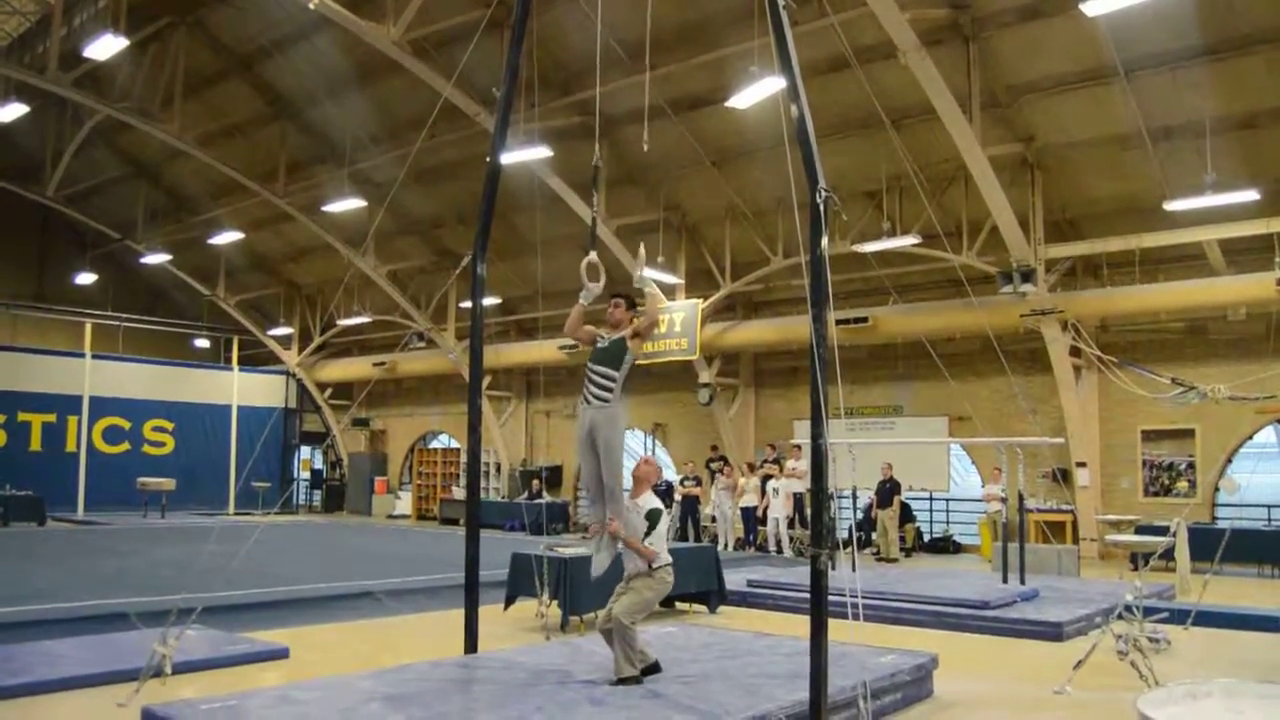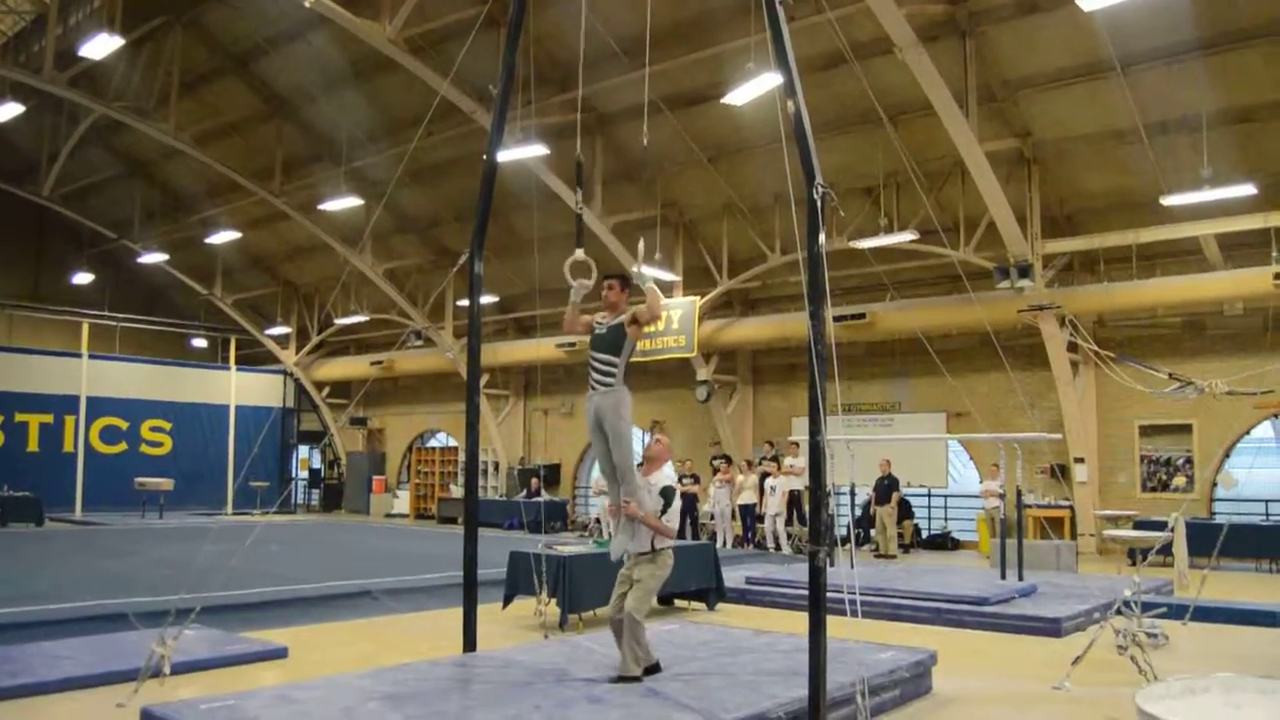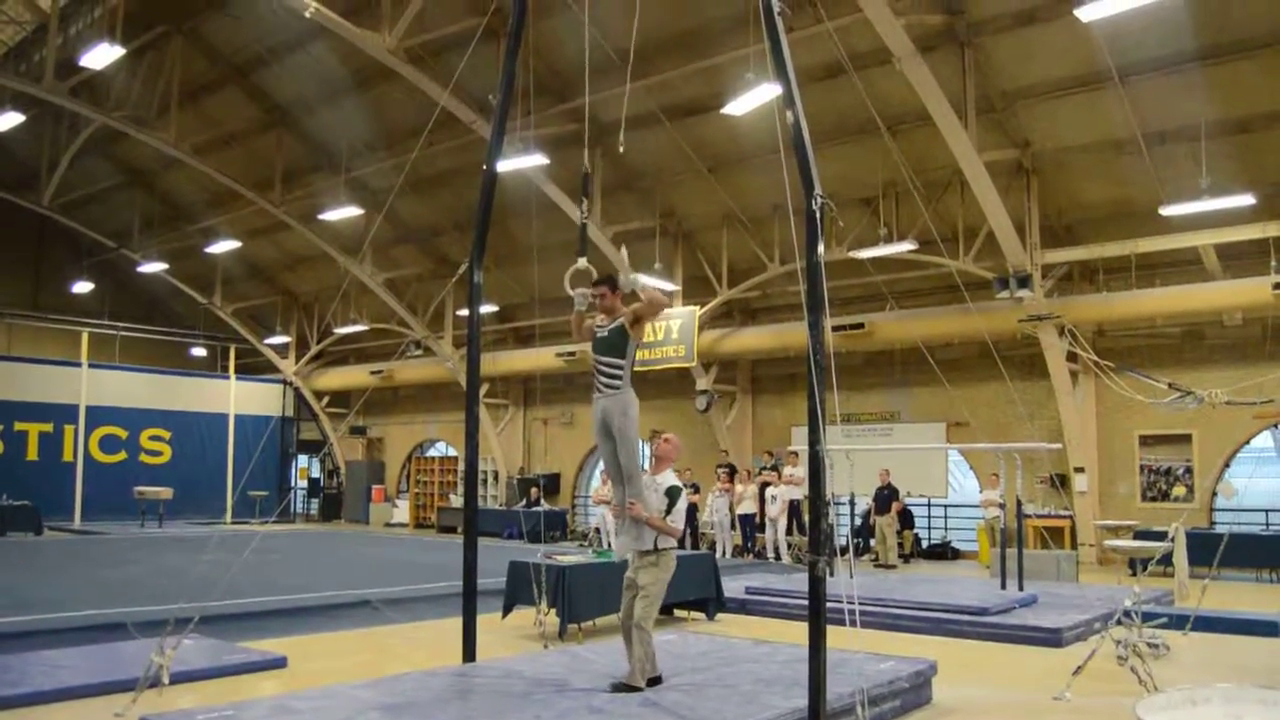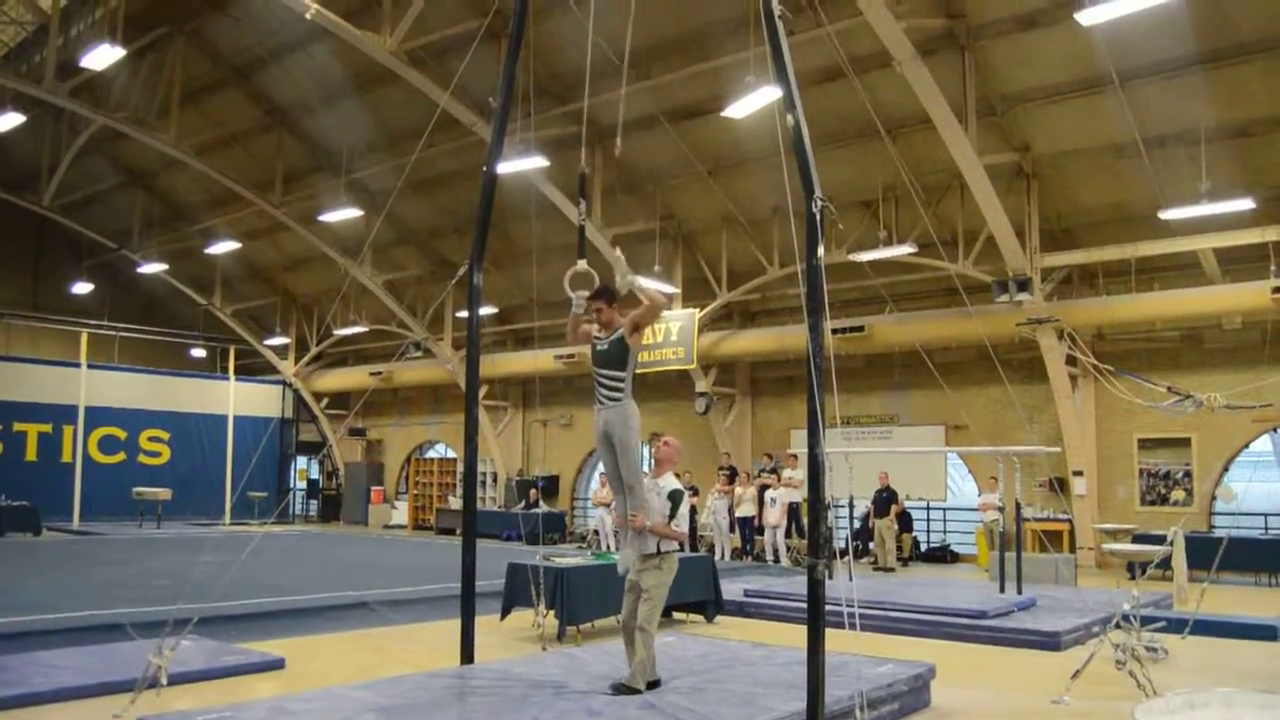
dt=0.3s
person 1, frame 1
left shoulder: (633, 333)
right shoulder: (597, 334)
left elbow: (653, 318)
right elbow: (570, 332)
left wrist: (647, 286)
right wrist: (585, 299)
left hip: (609, 414)
right hip: (585, 413)
left knee: (611, 481)
right knee: (591, 484)
left ankle: (610, 541)
right ankle: (600, 539)
person 1, frame 2
left shoulder: (632, 316)
right shoulder: (596, 319)
left elbow: (655, 313)
right elbow: (568, 327)
left wrist: (646, 282)
right wrist: (576, 297)
left hip: (614, 398)
right hip: (592, 399)
left knee: (623, 465)
right knee: (606, 469)
left ankle: (628, 524)
right ankle: (619, 522)
person 1, frame 3
left shoulder: (633, 314)
right shoulder: (599, 321)
left elbow: (660, 303)
right elbow: (577, 335)
left wrist: (636, 285)
right wrist: (579, 306)
left hip: (621, 400)
right hip: (599, 402)
left knee: (630, 467)
right knee: (613, 471)
left ankle: (634, 526)
right ankle: (624, 526)
person 1, frame 4
left shoulder: (632, 324)
right shoulder: (596, 330)
left elbow: (660, 304)
right elbow: (572, 336)
left wrist: (631, 283)
right wrist: (577, 308)
left hip: (622, 412)
right hip: (600, 414)
left knee: (631, 478)
right knee: (615, 482)
left ankle: (636, 538)
right ankle: (626, 537)
person 2, frame 1
left shoulder: (654, 510)
right shoulder: (622, 503)
left elbow: (651, 554)
right elbow: (610, 535)
left wrist: (621, 534)
right wrist: (603, 530)
left hip: (656, 576)
right hip: (632, 575)
left knee: (622, 616)
right knee: (605, 623)
left ankle: (629, 673)
right ankle: (646, 663)
person 2, frame 2
left shoulder: (666, 487)
left elbow: (670, 531)
right elbow: (625, 519)
left wrist: (639, 515)
right wrist: (617, 512)
left hip: (656, 559)
right hip: (632, 558)
left knee: (632, 611)
right knee: (615, 613)
left ankle: (631, 671)
right ankle: (647, 662)
person 2, frame 3
left shoulder: (673, 488)
right shoulder: (640, 481)
left elbow: (676, 531)
left wrist: (643, 516)
right wrist: (622, 512)
left hip: (659, 559)
right hip: (637, 556)
left knee: (642, 618)
right knee: (627, 618)
left ankle: (636, 679)
right ankle: (649, 673)
person 2, frame 4
left shoulder: (675, 491)
right shoulder: (641, 484)
left elbow: (680, 534)
left wrist: (646, 525)
right wrist: (625, 520)
left hip: (661, 562)
right hip: (638, 559)
left knee: (645, 621)
right knee: (628, 620)
left ankle: (636, 681)
right ankle: (648, 676)
